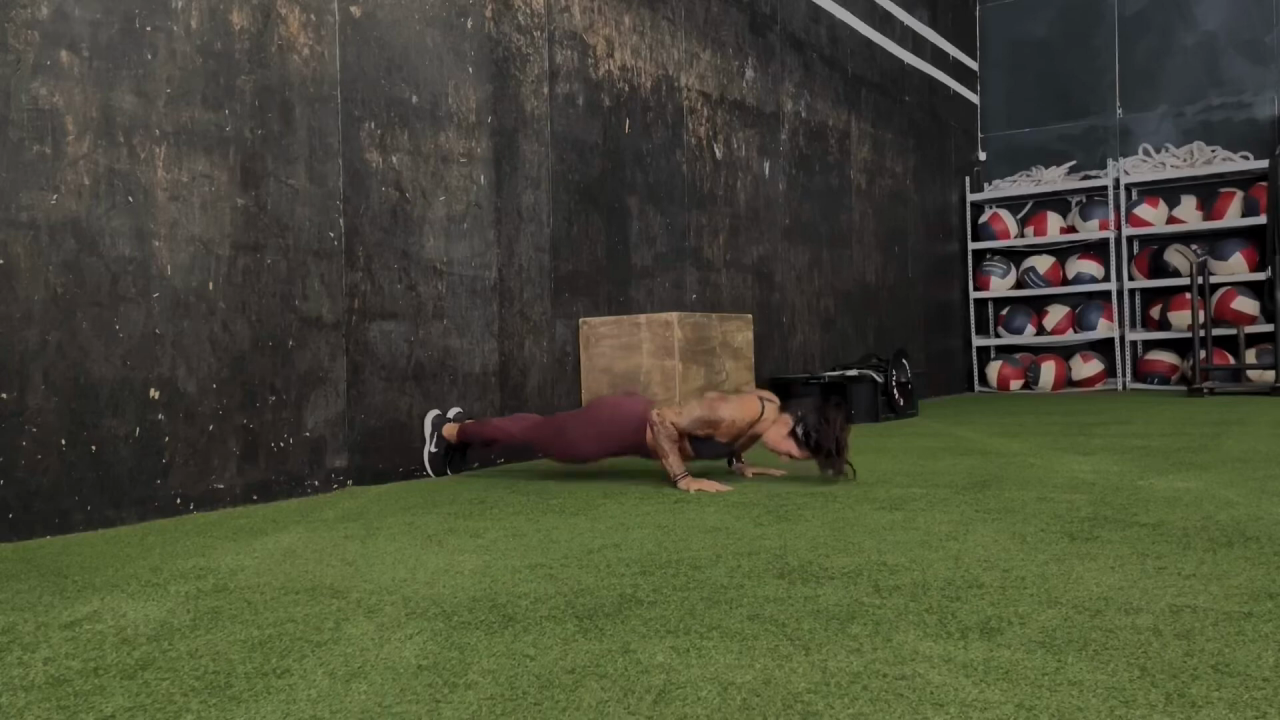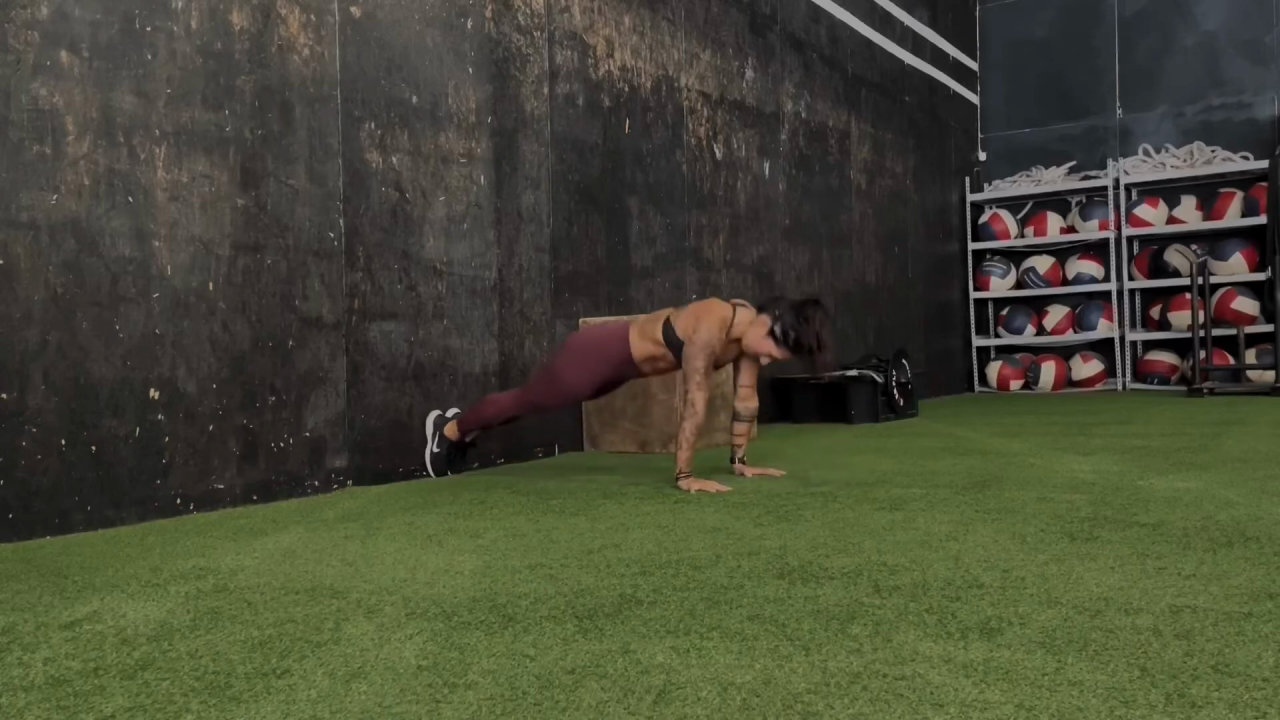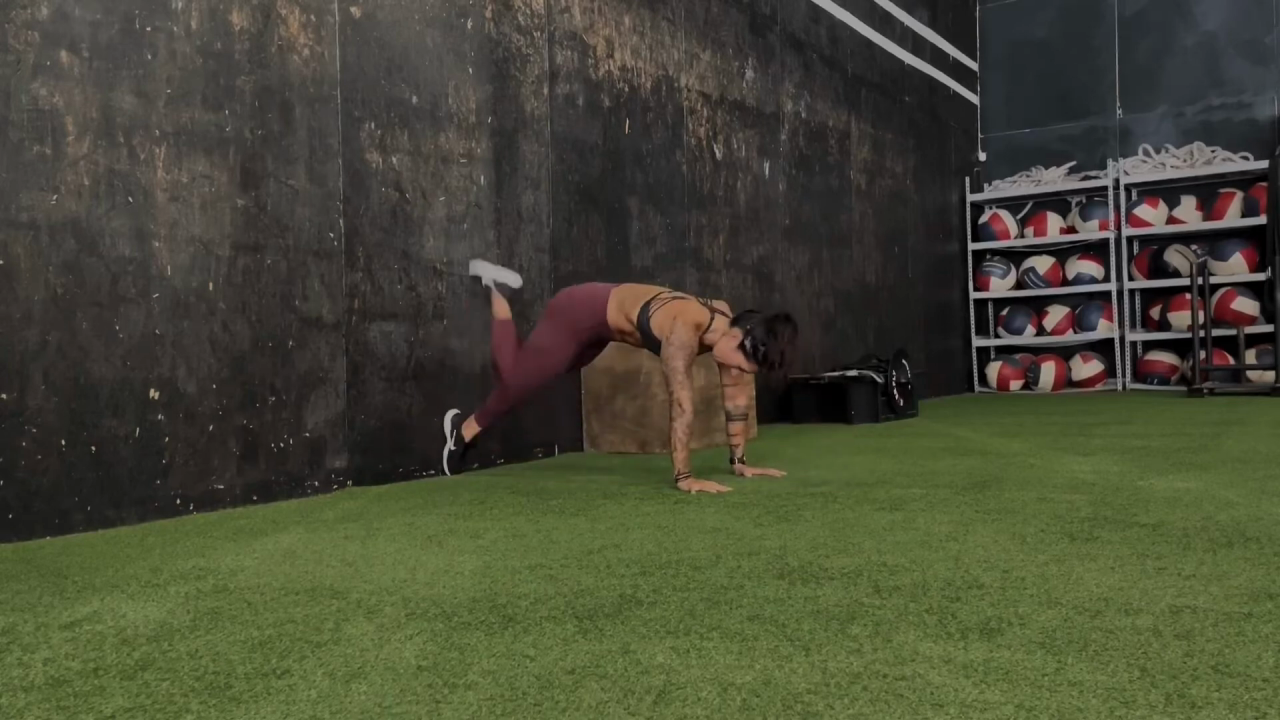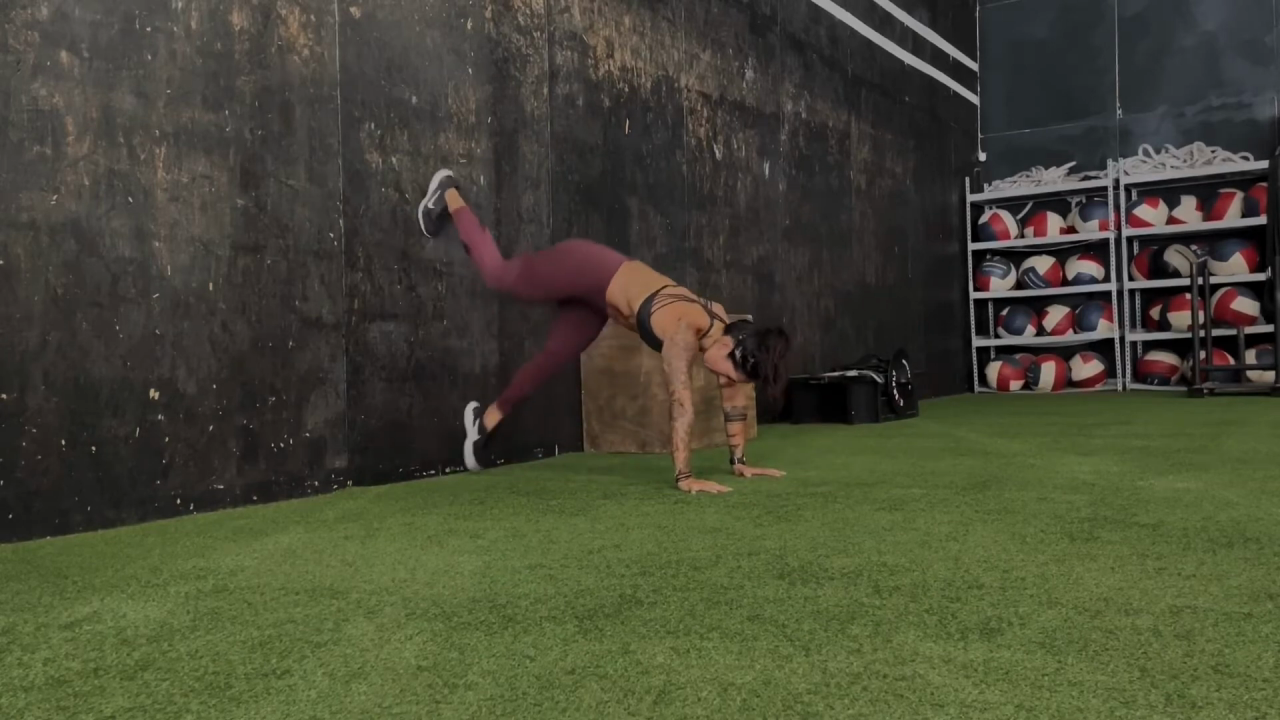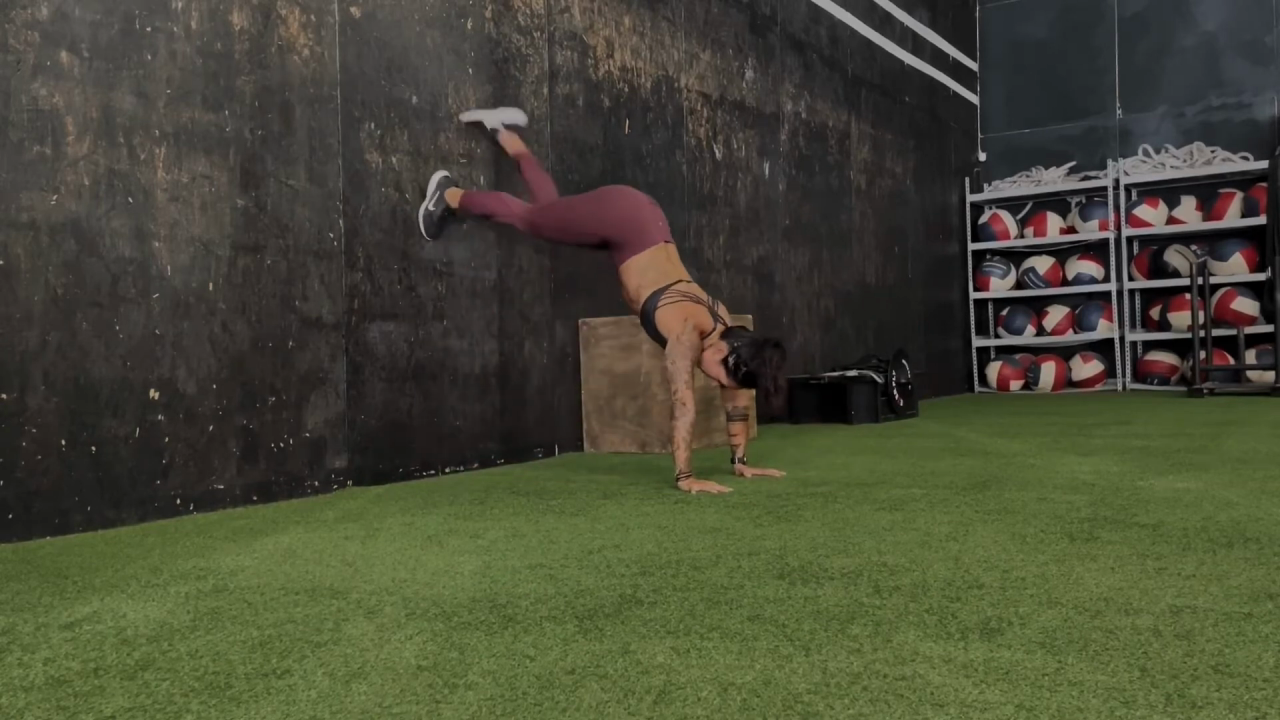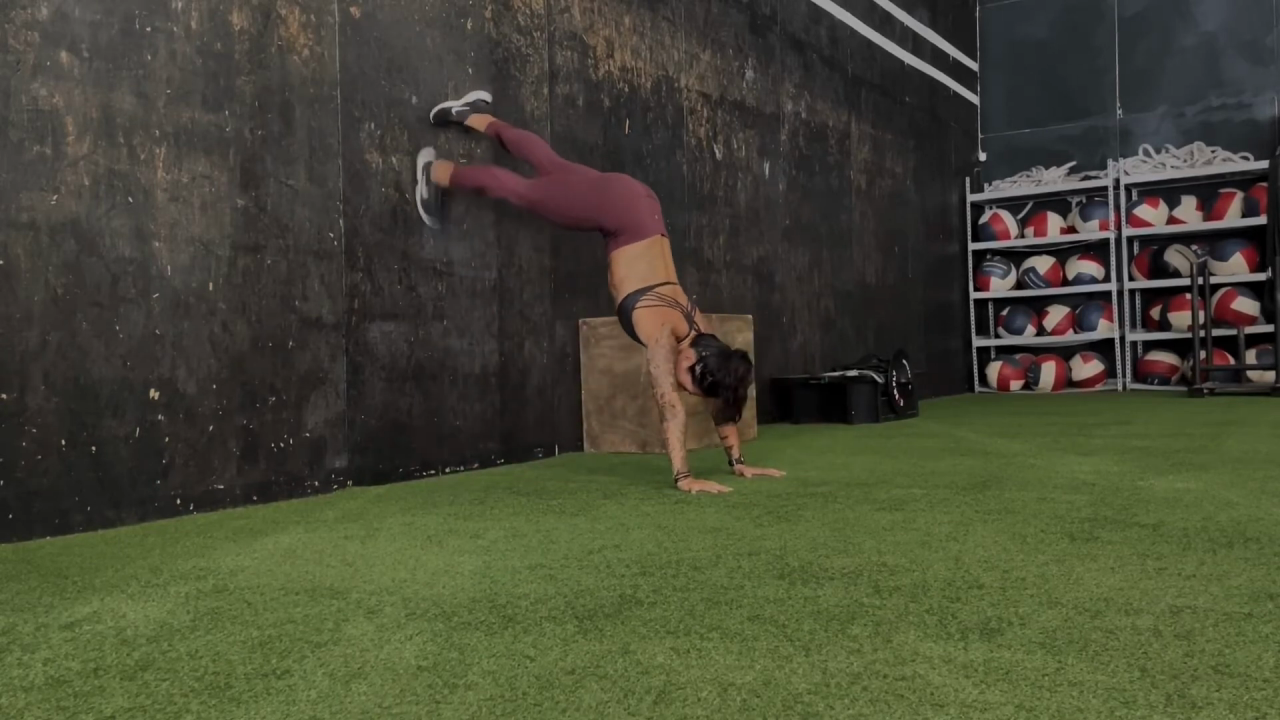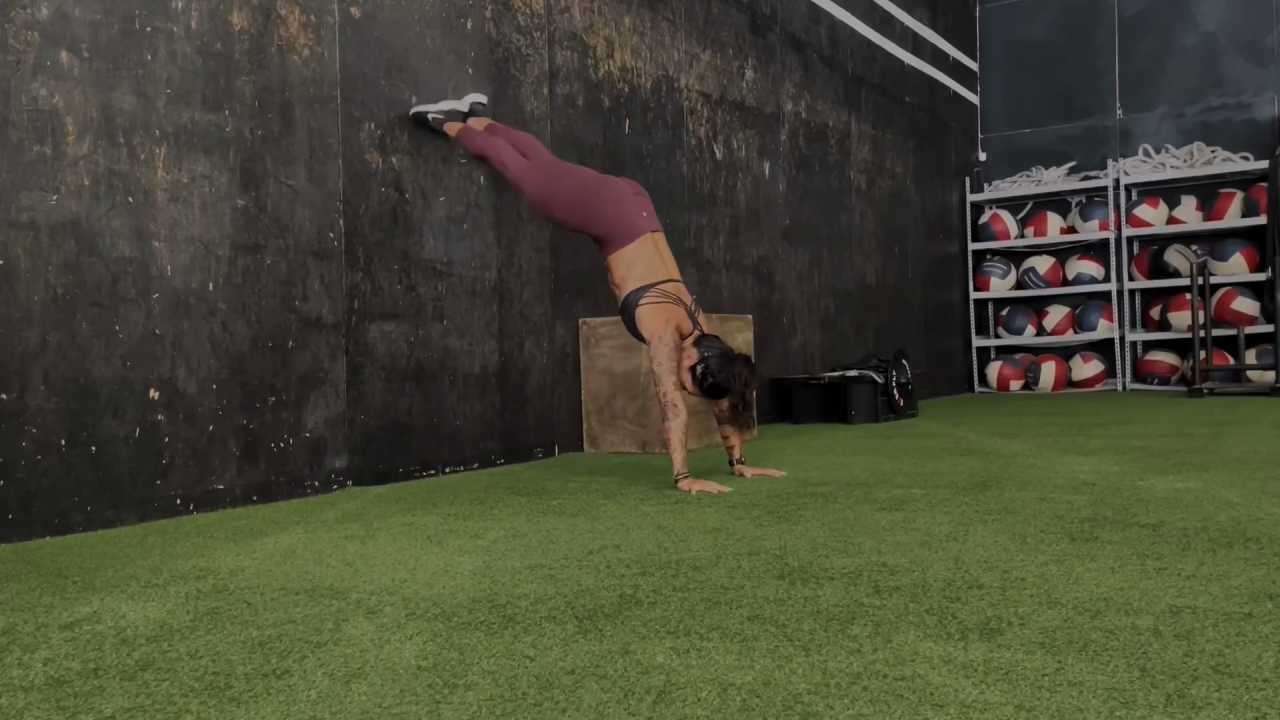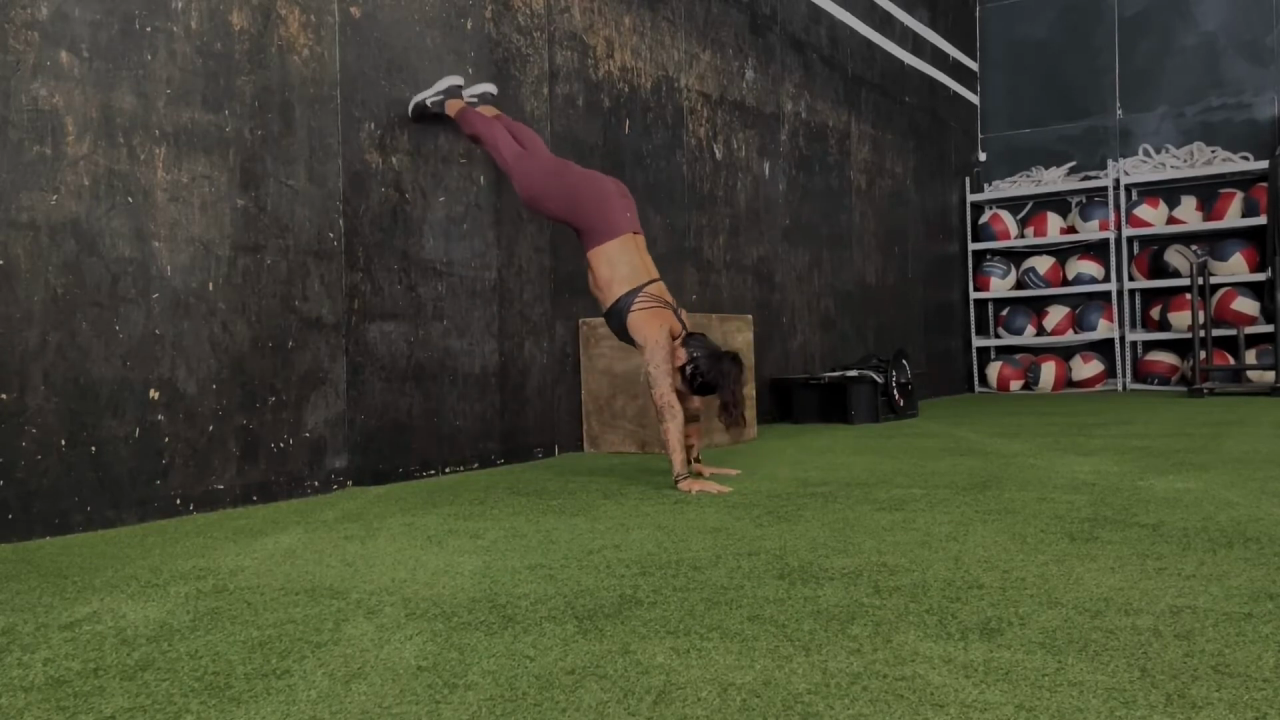
dt=0.5s
person 1, frame 1
left shoulder: (768, 411)
right shoulder: (739, 412)
right elbow: (663, 419)
left wrist: (737, 461)
right wrist: (683, 478)
left hip: (637, 419)
right hip: (620, 426)
left knee: (541, 427)
right knee: (528, 434)
left ankle: (462, 422)
right ankle: (446, 429)
person 1, frame 2
left shoulder: (750, 330)
right shoulder: (713, 329)
left elbow: (746, 398)
right elbow: (694, 403)
left wrist: (739, 460)
right wrist: (684, 475)
left hip: (625, 358)
right hip: (601, 352)
left knee: (530, 400)
right knee: (522, 401)
left ankle: (462, 432)
right ankle: (448, 429)
person 1, frame 3
left shoulder: (729, 325)
right shoulder: (686, 331)
left elbow: (736, 399)
right elbow: (681, 405)
left wrist: (739, 460)
right wrist: (684, 476)
left hip: (605, 319)
right hip: (582, 311)
left knee: (527, 378)
right knee: (516, 374)
left ankle: (466, 429)
right ankle: (495, 289)
person 1, frame 4
left shoulder: (726, 331)
right shoulder: (686, 331)
left elbow: (734, 398)
right elbow: (681, 404)
left wrist: (740, 461)
right wrist: (685, 477)
left hip: (604, 288)
right hip: (584, 270)
left knee: (552, 359)
right knee: (498, 273)
left ankle: (486, 420)
right ankle: (450, 195)
person 1, frame 5
left shoulder: (726, 331)
right shoulder: (689, 332)
left elbow: (735, 400)
right elbow: (683, 404)
left wrist: (741, 461)
right wrist: (686, 477)
left hip: (640, 217)
right hip: (622, 215)
left knee: (551, 207)
right knee: (526, 216)
left ankle: (505, 133)
right ankle: (449, 195)
person 1, frame 6
left shoulder: (700, 331)
right shoulder: (663, 332)
left elbow: (721, 402)
right elbow: (670, 406)
left wrist: (738, 462)
right wrist: (684, 477)
left hip: (637, 204)
right hip: (619, 205)
left knee: (553, 167)
right knee: (523, 191)
left ankle: (477, 116)
right ankle: (438, 173)
person 1, frame 7
left shoulder: (701, 332)
right shoulder: (666, 329)
left elbow: (722, 402)
right elbow: (671, 404)
left wrist: (738, 462)
right wrist: (683, 476)
left hip: (629, 201)
right hip: (611, 208)
left knee: (548, 167)
right knee: (526, 173)
left ankle: (478, 118)
right ankle: (450, 122)
person 1, frame 8
left shoulder: (679, 327)
right shoulder: (656, 331)
left elbow: (688, 403)
right elbow: (668, 407)
left wrist: (696, 462)
right wrist: (683, 477)
left hip: (612, 201)
right hip: (595, 208)
left knee: (543, 161)
right knee: (520, 161)
left ankle: (485, 106)
right ankle: (451, 102)
